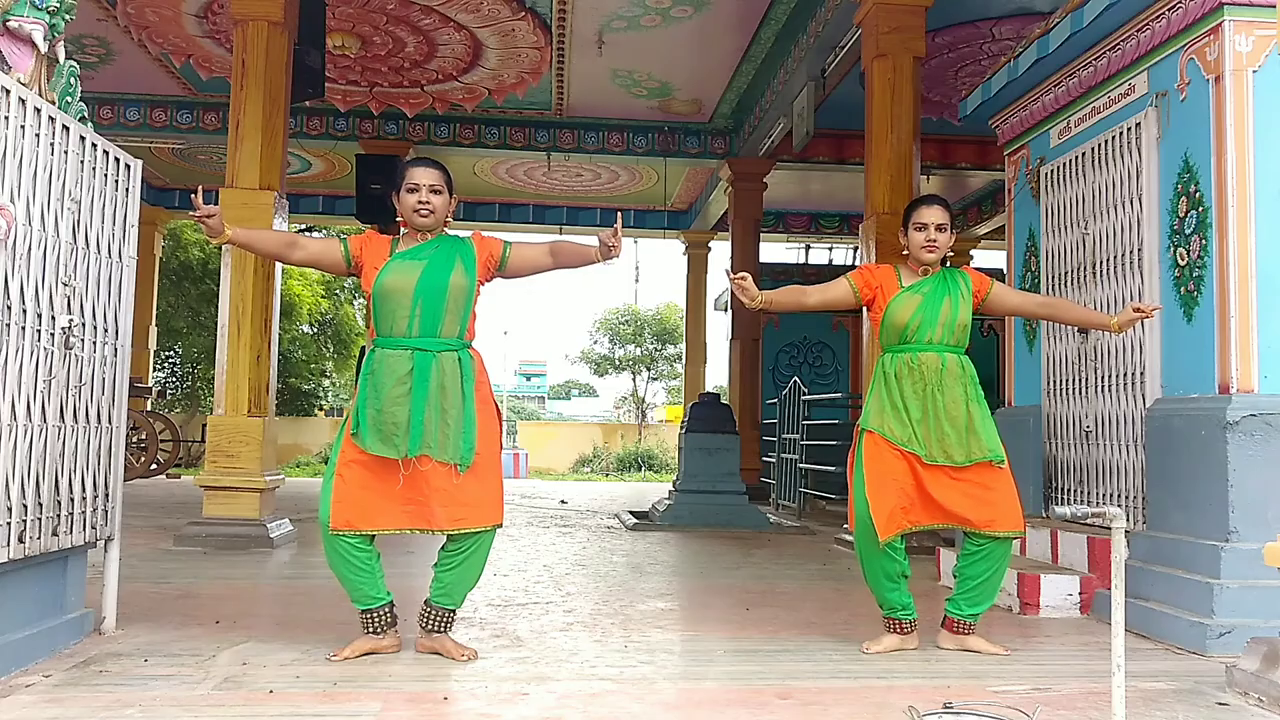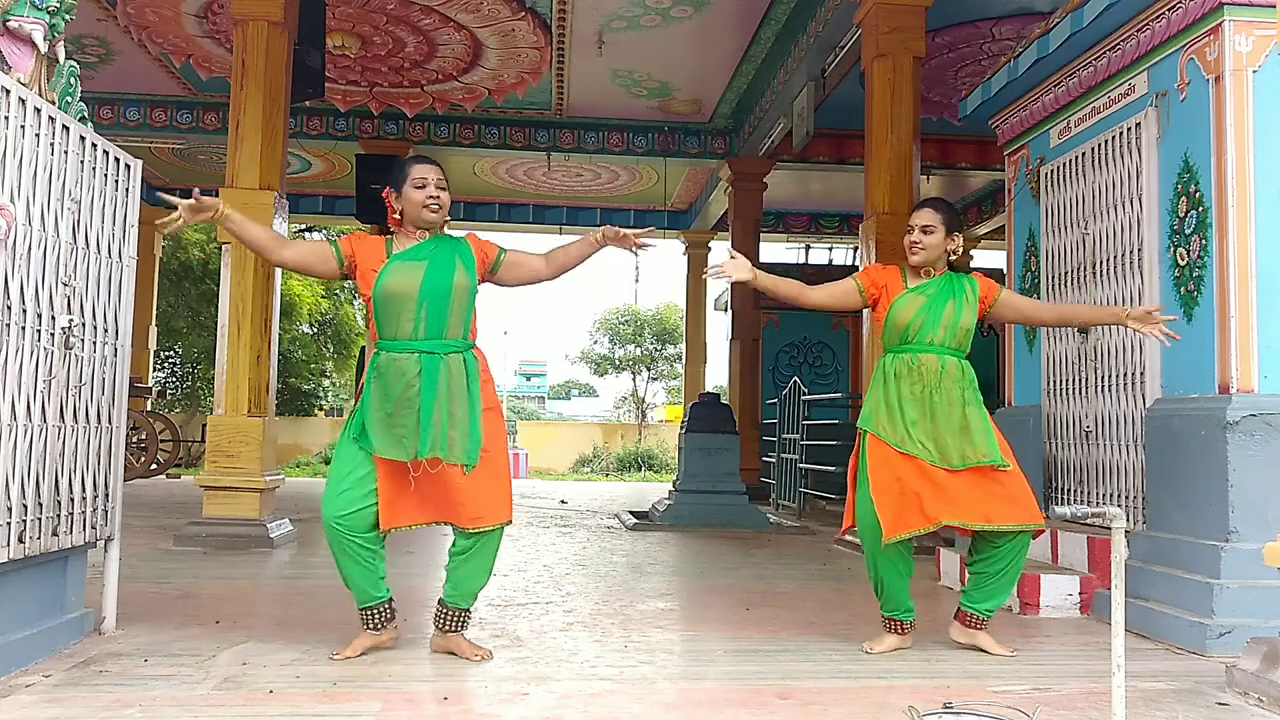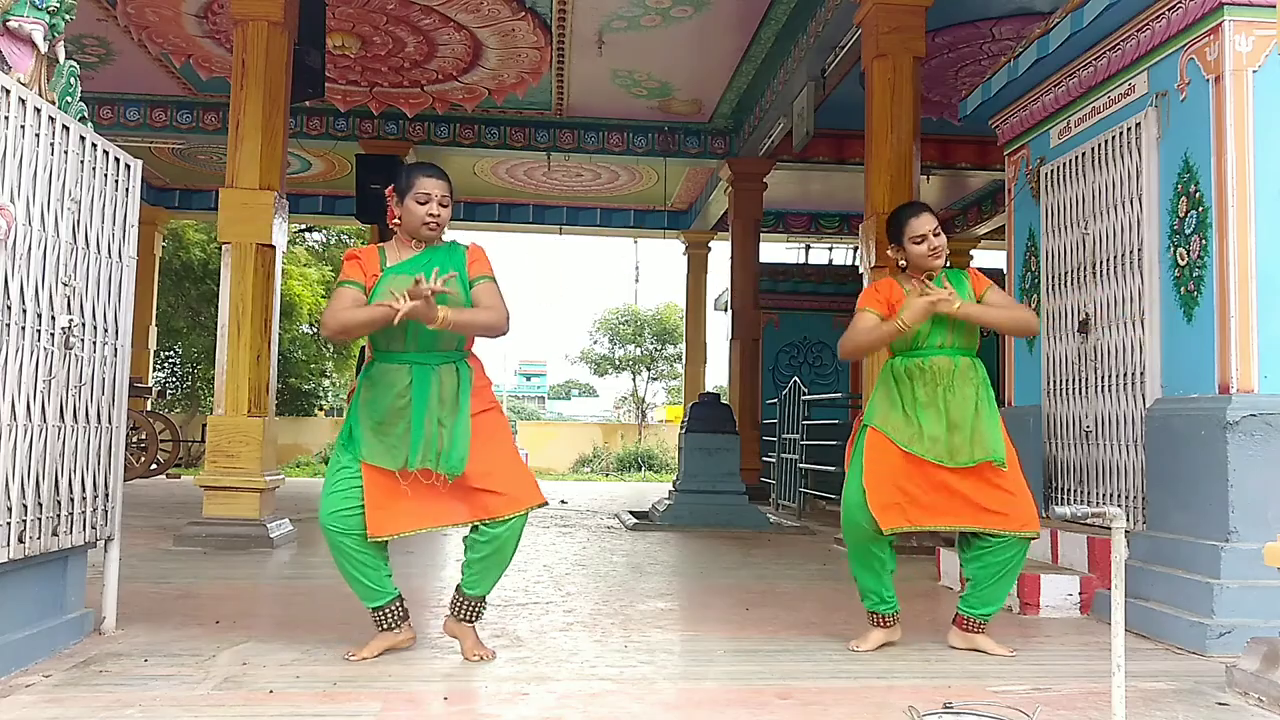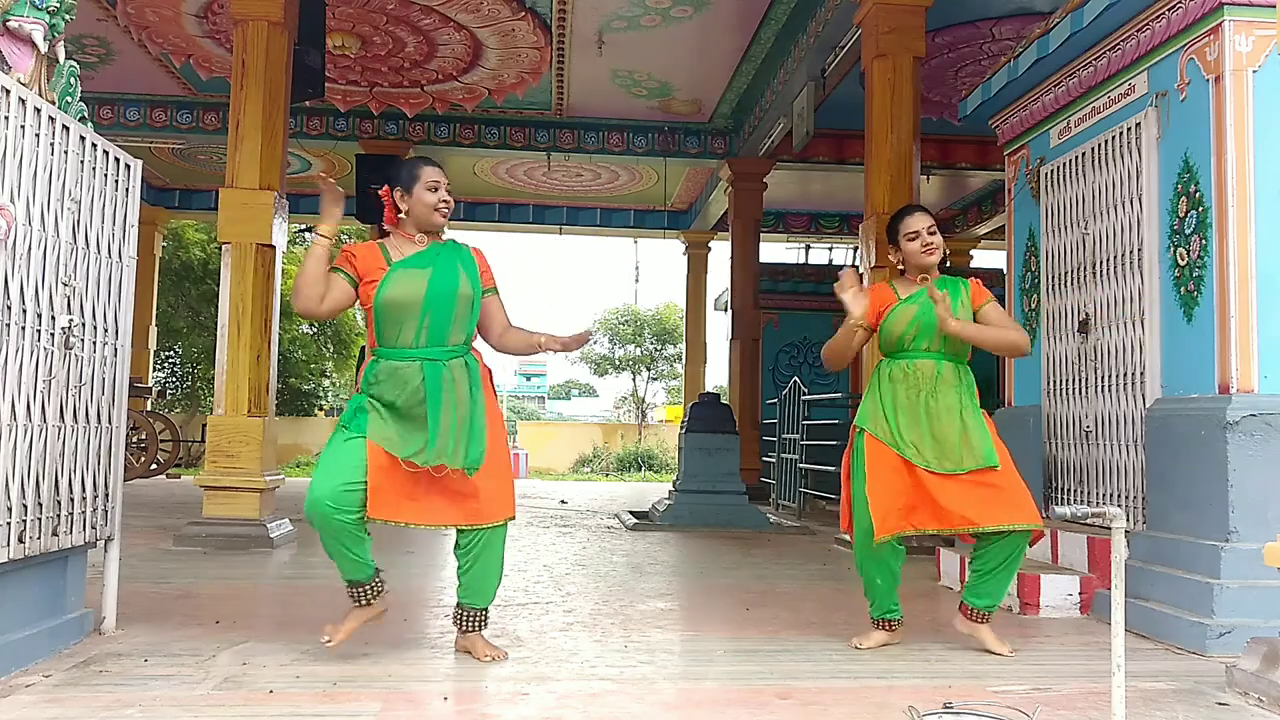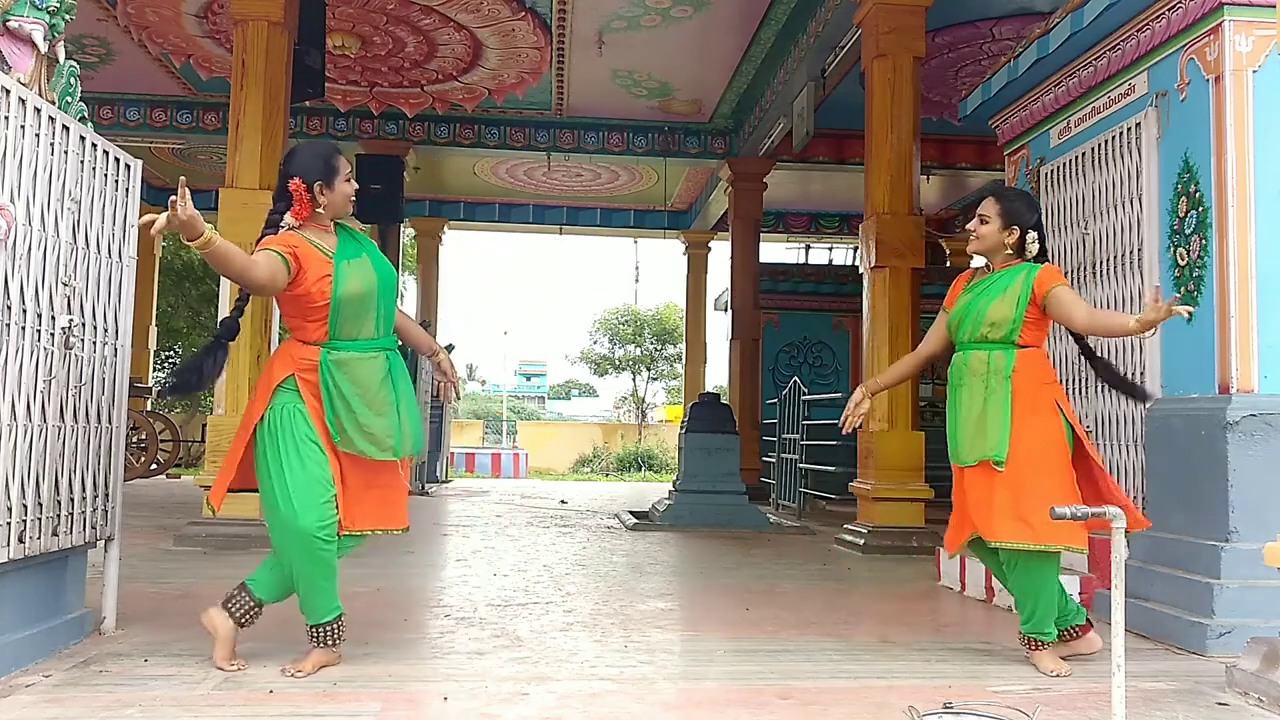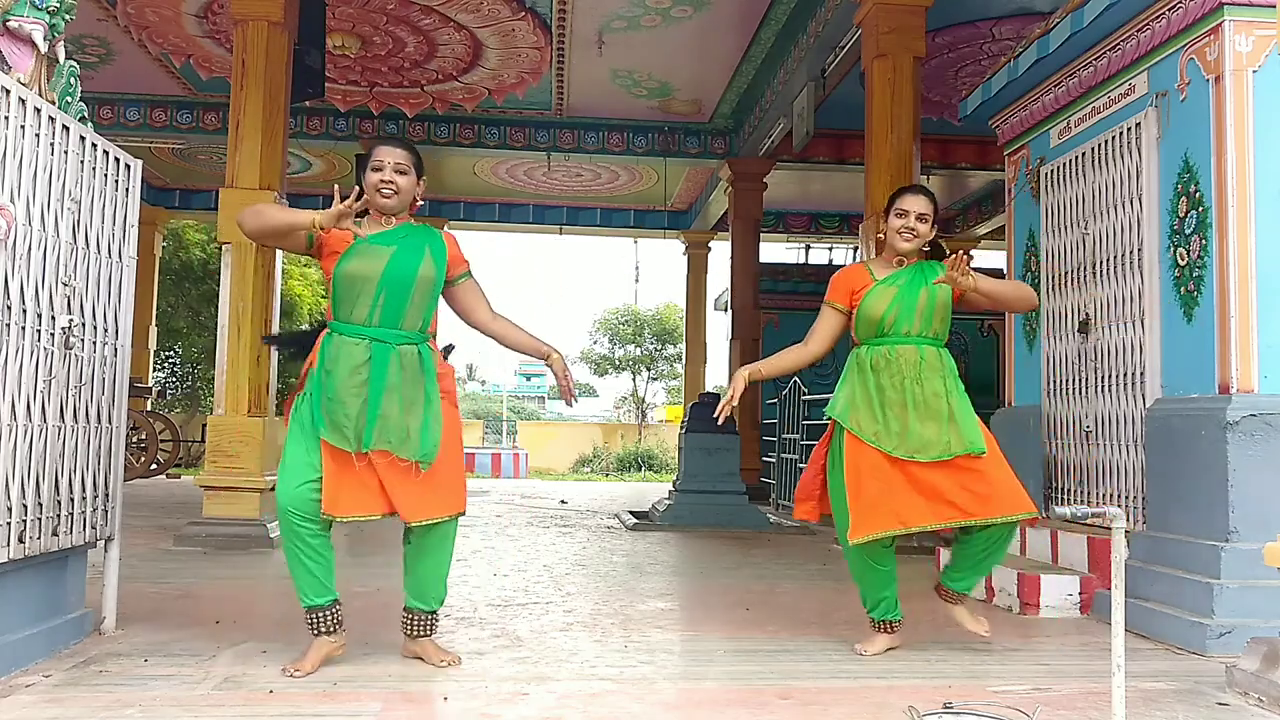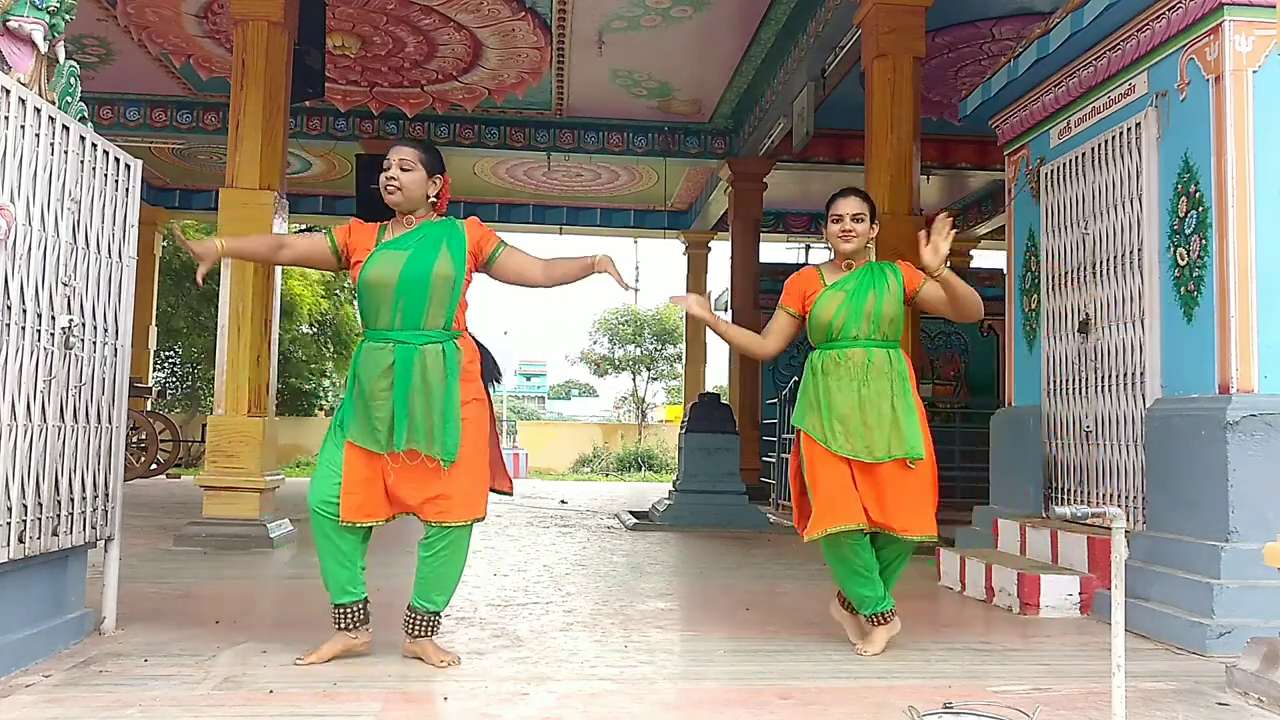
dt=0.7s
person 1, frame 1
left shoulder: (476, 251)
right shoulder: (370, 249)
left elbow: (550, 254)
right elbow: (296, 247)
left wrist: (597, 251)
right wrist: (228, 232)
left hip: (455, 396)
right hip: (384, 395)
left knee: (472, 514)
right knee: (343, 512)
left ankle: (435, 627)
right ankle: (379, 626)
person 1, frame 2
left shoulder: (471, 251)
right shoulder: (365, 251)
left elbow: (544, 265)
right elbow: (283, 251)
left wrist: (602, 238)
right wrist: (220, 212)
left hip: (460, 396)
right hip: (387, 397)
left knee: (482, 515)
right knee: (345, 512)
left ankle: (450, 628)
right ankle: (379, 622)
person 1, frame 3
left shoulder: (468, 258)
right shoulder: (363, 261)
left elbow: (497, 321)
right elbow: (332, 327)
left wrist: (434, 316)
right wrist: (395, 306)
left hip: (458, 401)
right hip: (383, 405)
left knee: (509, 508)
right knee: (340, 515)
left ankle: (463, 615)
right ankle: (393, 623)
person 1, frame 4
left shoulder: (468, 258)
right shoulder: (365, 258)
left elbow: (502, 334)
right elbow: (312, 307)
left wrist: (559, 342)
right wrist: (324, 233)
left hip: (459, 399)
right hip: (384, 398)
left knee: (484, 513)
right knee: (326, 497)
left ankle: (470, 628)
right ankle: (366, 591)
person 1, frame 5
left shoulder: (357, 241)
right shoulder: (288, 248)
left elbow: (387, 311)
right elbow: (252, 272)
left wrist: (435, 351)
right wrist: (197, 232)
left hip: (371, 395)
right hip: (310, 396)
left knee: (349, 524)
right knee: (307, 520)
left ankle: (232, 611)
right ankle: (326, 638)
person 1, frame 6
left shoulder: (440, 246)
right shoulder: (339, 233)
left elbow: (487, 318)
right elbow: (250, 221)
left wrist: (549, 353)
right wrist: (319, 220)
left hip: (413, 388)
right hip: (338, 383)
left knee: (433, 506)
right knee: (300, 499)
left ankle: (419, 630)
right ankle: (327, 631)
person 1, frame 7
left shoulder: (464, 234)
right shoulder: (359, 237)
left elbow: (540, 271)
right elbow: (280, 246)
left wrist: (593, 263)
right wrist: (220, 247)
left hip: (445, 387)
right hip: (374, 387)
left knee: (450, 510)
right knee: (331, 500)
left ankle: (421, 631)
right ankle: (351, 625)
person 2, frame 1
left shoulder: (968, 283)
right shoulder: (876, 279)
left elbow: (1041, 305)
right elbow: (811, 296)
left wrist: (1113, 322)
right wrist: (760, 299)
left hip: (957, 412)
right hip: (894, 411)
left knee: (995, 516)
right knee: (876, 517)
left ankle: (959, 625)
right ankle: (900, 624)
person 2, frame 2
left shoulder: (974, 289)
right shoulder: (882, 280)
left elbow: (1047, 312)
right elbow: (812, 296)
left wrist: (1126, 317)
right wrist: (755, 277)
left hip: (958, 414)
right hip: (895, 414)
left knee: (1011, 515)
right knee: (882, 518)
left ankle: (972, 620)
right ankle: (899, 625)
person 2, frame 3
left shoulder: (970, 281)
right shoulder: (883, 293)
left elbow: (1029, 324)
right elbow: (848, 349)
left wrist: (958, 309)
right wrist: (907, 319)
left hip: (967, 411)
right hip: (901, 409)
left knee: (1008, 516)
right knee: (861, 509)
left ankle: (969, 624)
right ankle: (883, 618)
person 2, frame 4
left shoulder: (971, 290)
right shoulder: (879, 295)
left elbow: (1020, 341)
right elbow: (835, 360)
left wrist: (955, 327)
right wrist: (854, 320)
left hip: (957, 416)
right hip: (890, 416)
left knee: (1011, 516)
right knee: (877, 518)
left ankle: (974, 613)
right ankle: (886, 620)
person 2, frame 5
left shoulder: (1040, 277)
right shoulder: (963, 284)
left elbow: (1083, 317)
right elbow: (925, 352)
left wrist: (1138, 323)
right wrist: (870, 387)
left hip: (1021, 410)
right hip: (971, 413)
left knee: (1026, 522)
right knee: (980, 532)
left ankle: (1039, 639)
right ankle: (1075, 628)
person 2, frame 6
left shoulder: (946, 275)
right shoulder: (851, 278)
left elbow: (1027, 299)
right elbow: (812, 347)
left wrist: (972, 285)
right wrist: (750, 372)
left hip: (938, 405)
right hip: (871, 407)
left knee: (996, 504)
right knee: (868, 520)
left ankle: (954, 589)
right ankle: (885, 622)
person 2, frame 7
left shoulder: (899, 275)
right shoulder: (804, 282)
left elbow: (972, 312)
right elbow: (766, 345)
left wrist: (940, 271)
right wrist: (710, 318)
left hip: (889, 408)
right hip: (828, 410)
left knee: (898, 517)
right knee: (838, 518)
left ankle: (852, 598)
right ankle: (881, 614)
